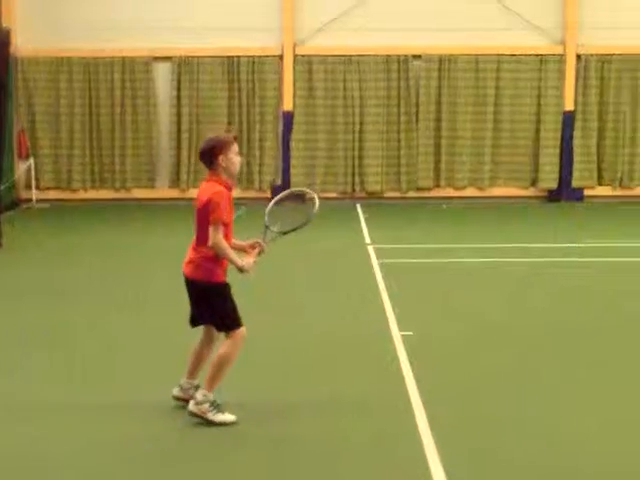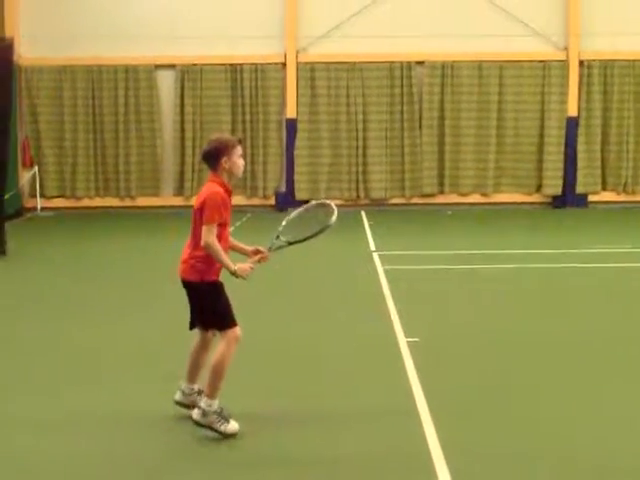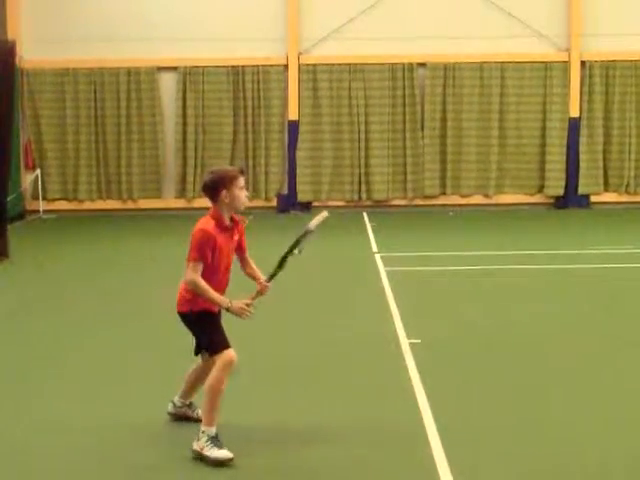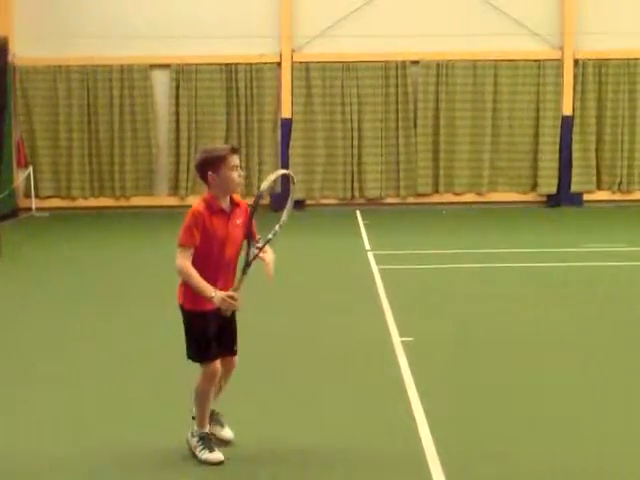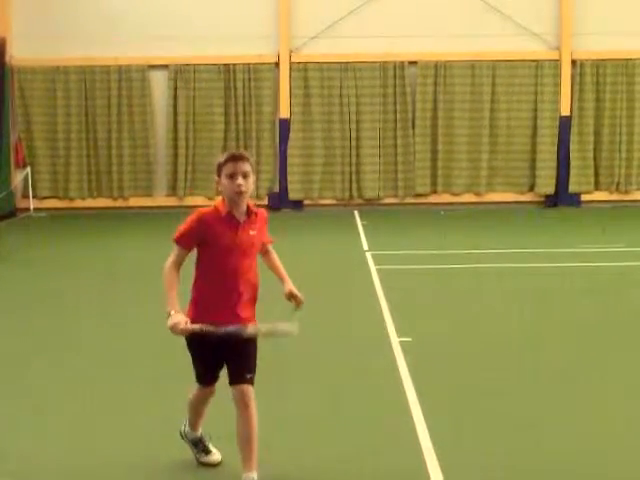
dt=1s
person 1, frame 1
left shoulder: (209, 189)
right shoulder: (218, 194)
right elbow: (215, 242)
left wrist: (241, 246)
right wrist: (240, 263)
left hip: (197, 271)
right hip: (208, 274)
left knee: (211, 332)
right knee: (236, 334)
left ankle: (187, 387)
right ankle: (202, 400)
person 1, frame 2
left shoulder: (216, 191)
right shoulder: (215, 194)
right elbow: (208, 241)
left wrist: (246, 250)
right wrist: (233, 268)
left hip: (196, 272)
right hip: (202, 273)
left knee: (208, 333)
right knee: (231, 335)
left ankle: (188, 391)
right ankle: (208, 408)
person 1, frame 3
left shoulder: (236, 224)
right shoulder: (206, 231)
left elbow: (244, 259)
right elbow: (192, 278)
left wrist: (260, 280)
right wrist: (228, 305)
left hip: (209, 304)
right hip: (195, 304)
left knee: (211, 358)
right knee: (226, 358)
left ankle: (181, 403)
right ankle: (205, 438)
person 1, frame 4
left shoulder: (241, 208)
right shoulder: (198, 213)
left elbow: (258, 242)
right elbow: (182, 264)
left wrist: (267, 255)
right wrist: (212, 294)
left hip: (224, 300)
right hip: (197, 303)
left knee: (229, 362)
right knee: (212, 367)
left ankle: (207, 410)
right ankle: (200, 434)
person 1, frame 5
left shoulder: (259, 218)
right shoulder: (203, 219)
right elbow: (172, 264)
left wrist: (286, 281)
right wrist: (174, 311)
left hip: (242, 323)
right hip: (204, 322)
left knee: (244, 394)
right knee: (206, 388)
right ankle: (192, 432)
